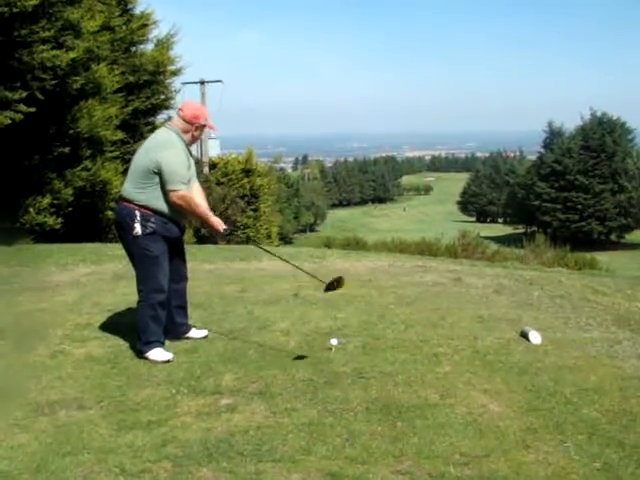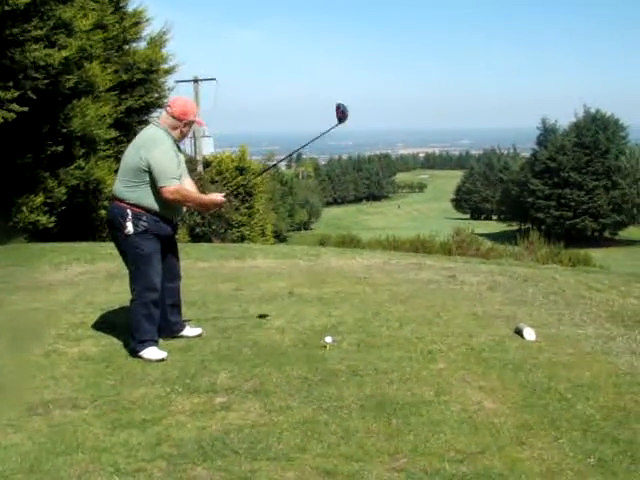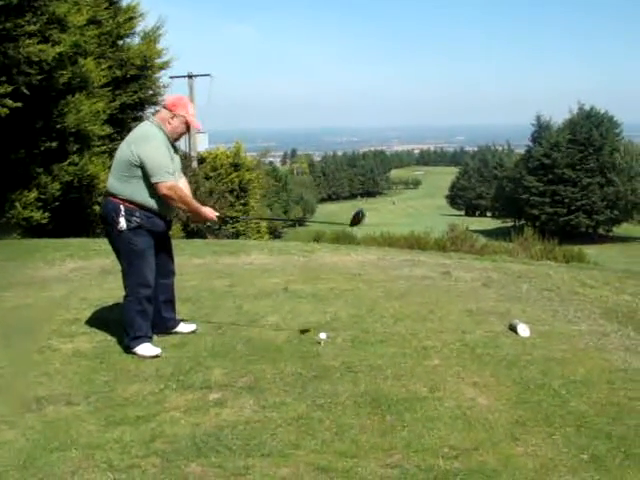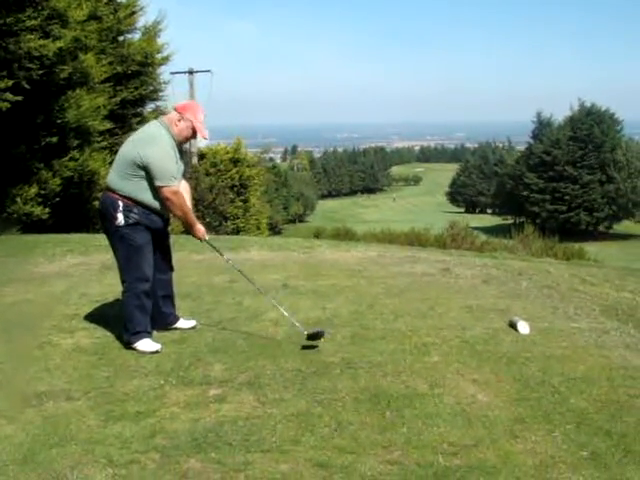
dt=0.4s
person 1, frame 1
left shoulder: (176, 142)
right shoulder: (170, 148)
left elbow: (192, 185)
right elbow: (179, 196)
left wrist: (209, 216)
right wrist: (208, 219)
left hip: (164, 223)
right hip: (143, 222)
left knee: (176, 278)
right knee: (155, 285)
left ankle: (177, 327)
right ankle: (149, 344)
person 1, frame 2
left shoulder: (164, 138)
right shoulder: (158, 146)
left elbow: (183, 178)
right elbow: (171, 191)
left wrist: (201, 201)
right wrist: (206, 200)
left hip: (156, 221)
right hip: (135, 221)
left knee: (169, 276)
right knee: (148, 283)
left ankle: (170, 325)
right ankle: (143, 342)
person 1, frame 3
left shoulder: (160, 137)
right shoulder: (151, 141)
left elbow: (178, 178)
right elbow: (167, 188)
left wrist: (193, 209)
right wrist: (199, 211)
left hip: (151, 217)
right hip: (128, 218)
left knee: (163, 272)
right knee: (141, 279)
left ankle: (164, 321)
right ankle: (137, 339)
person 1, frame 4
left shoulder: (168, 139)
right shoulder: (158, 144)
left elbow: (180, 182)
right elbow: (170, 194)
left wrist: (189, 217)
right wrist: (193, 225)
left hip: (148, 214)
right hip: (126, 214)
left knee: (162, 268)
right knee: (139, 276)
left ankle: (164, 318)
right ankle: (136, 334)
